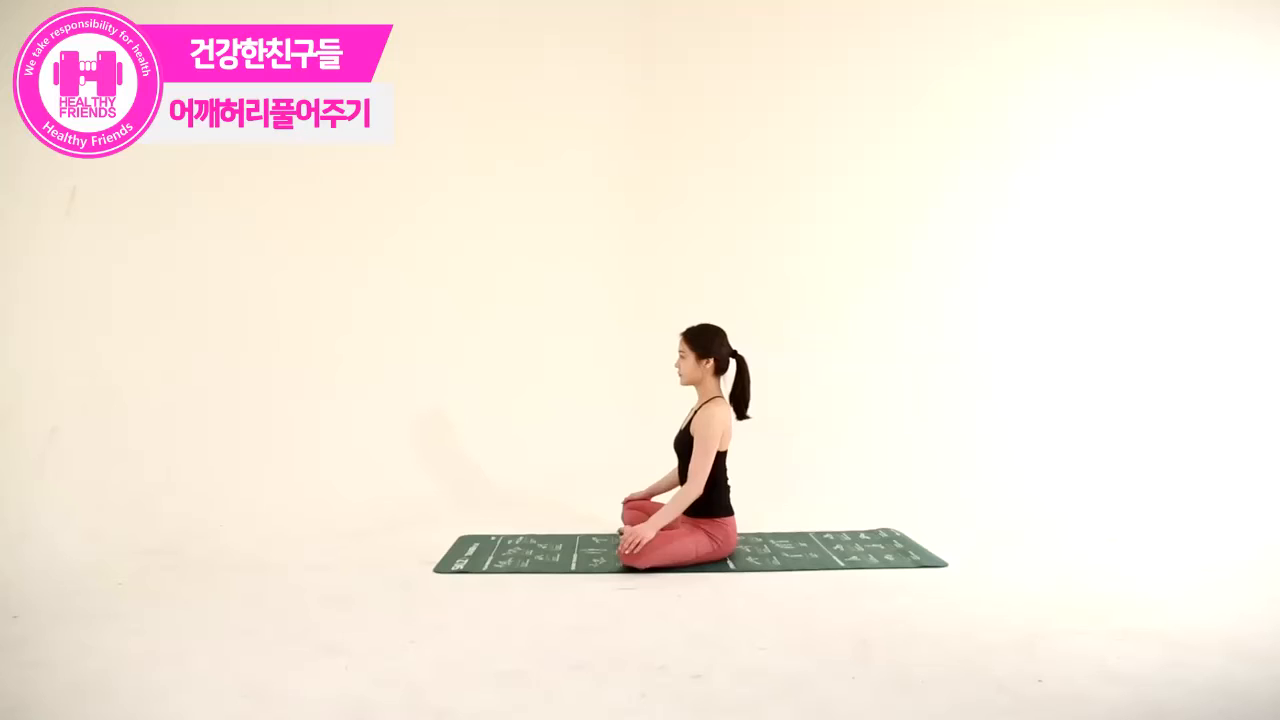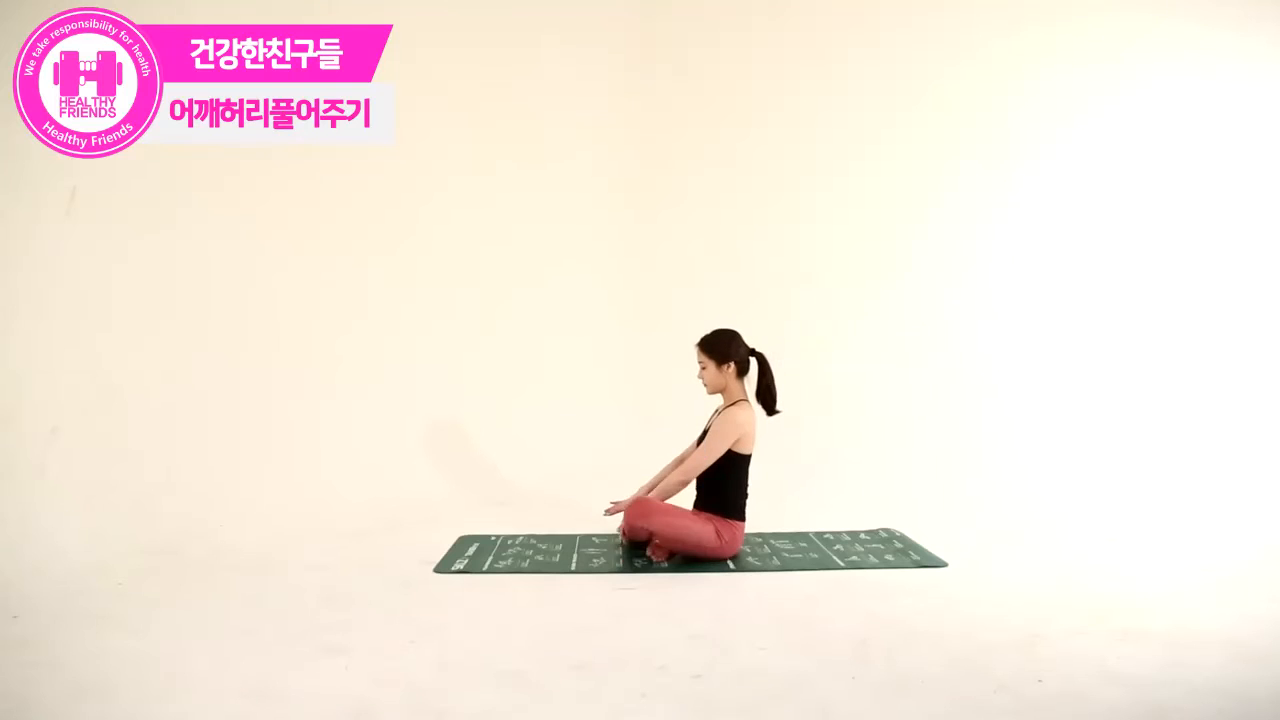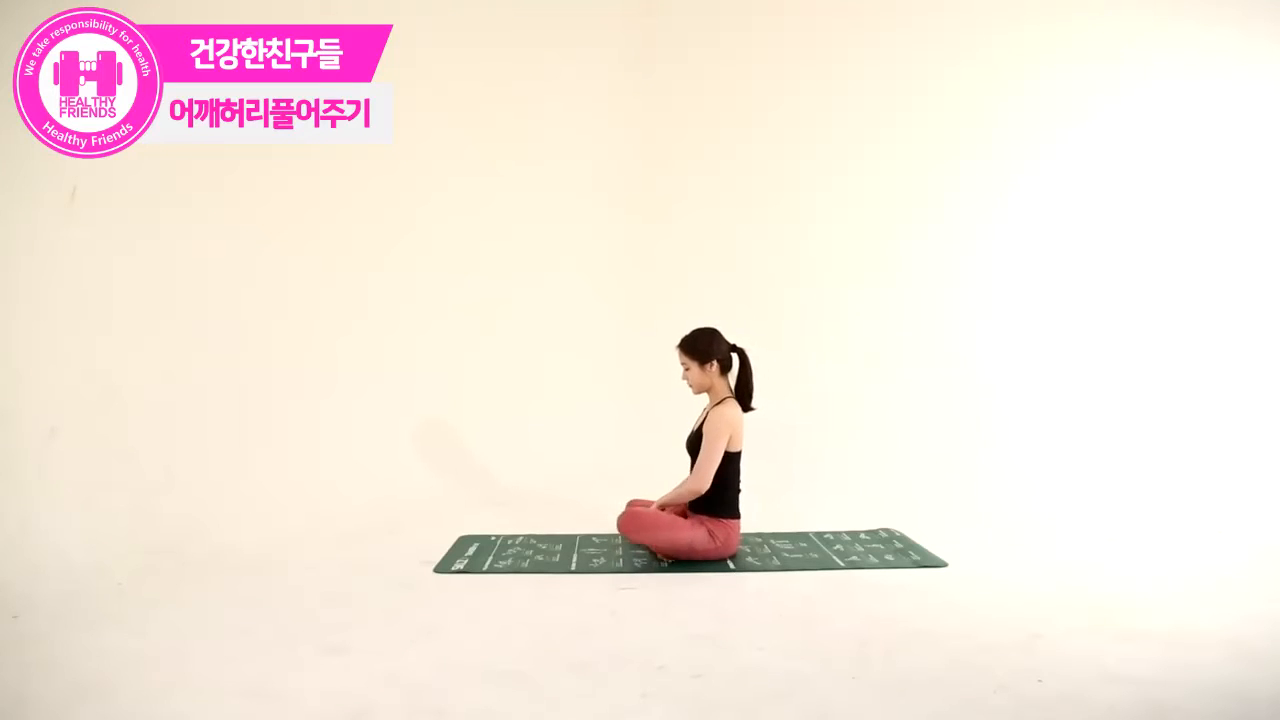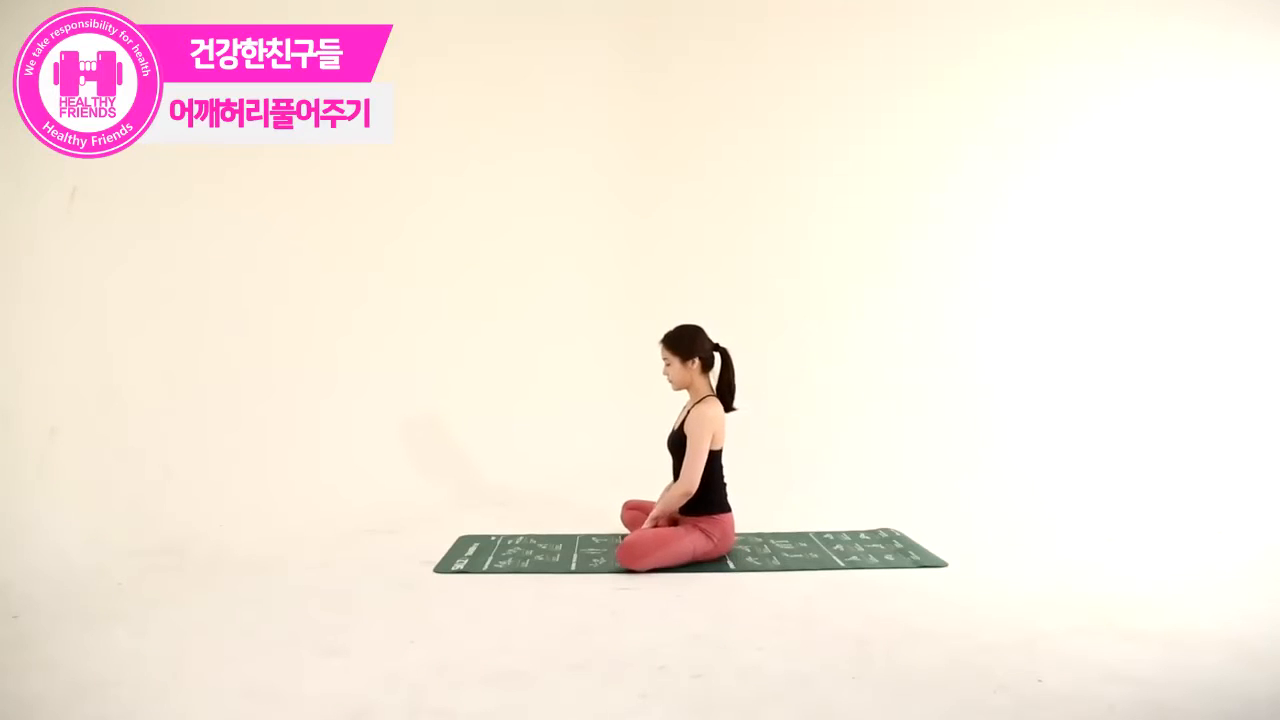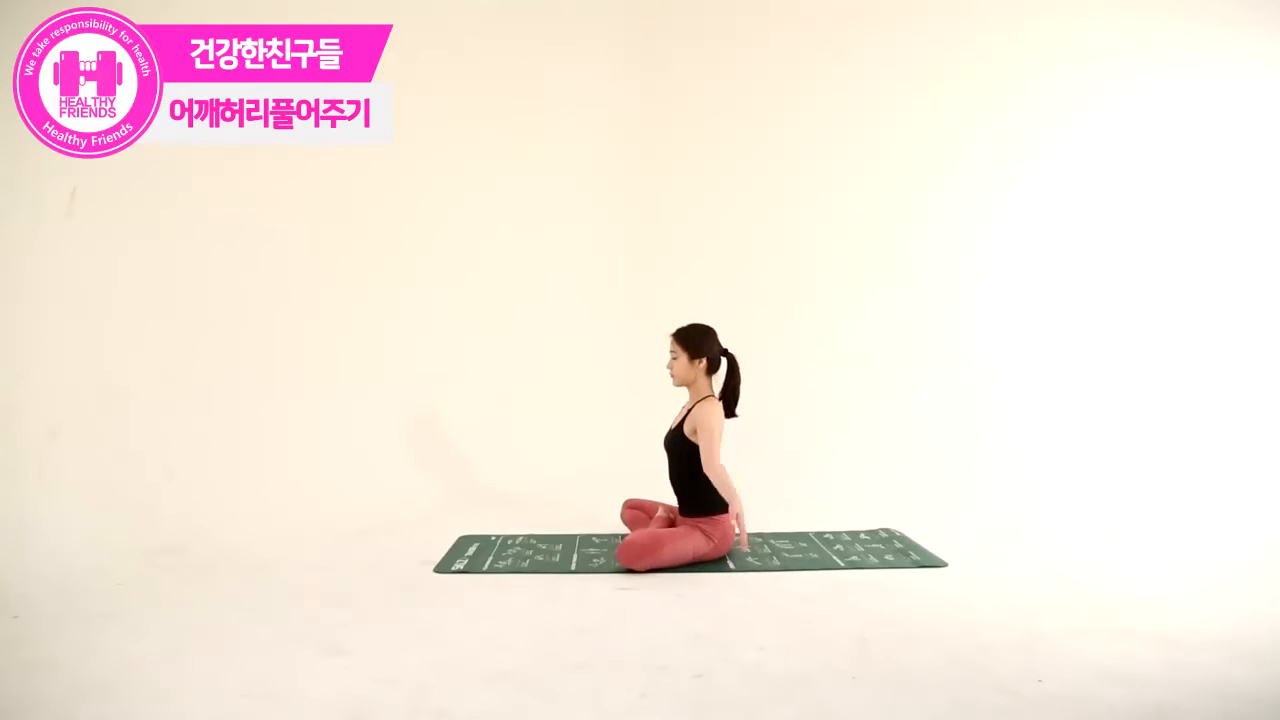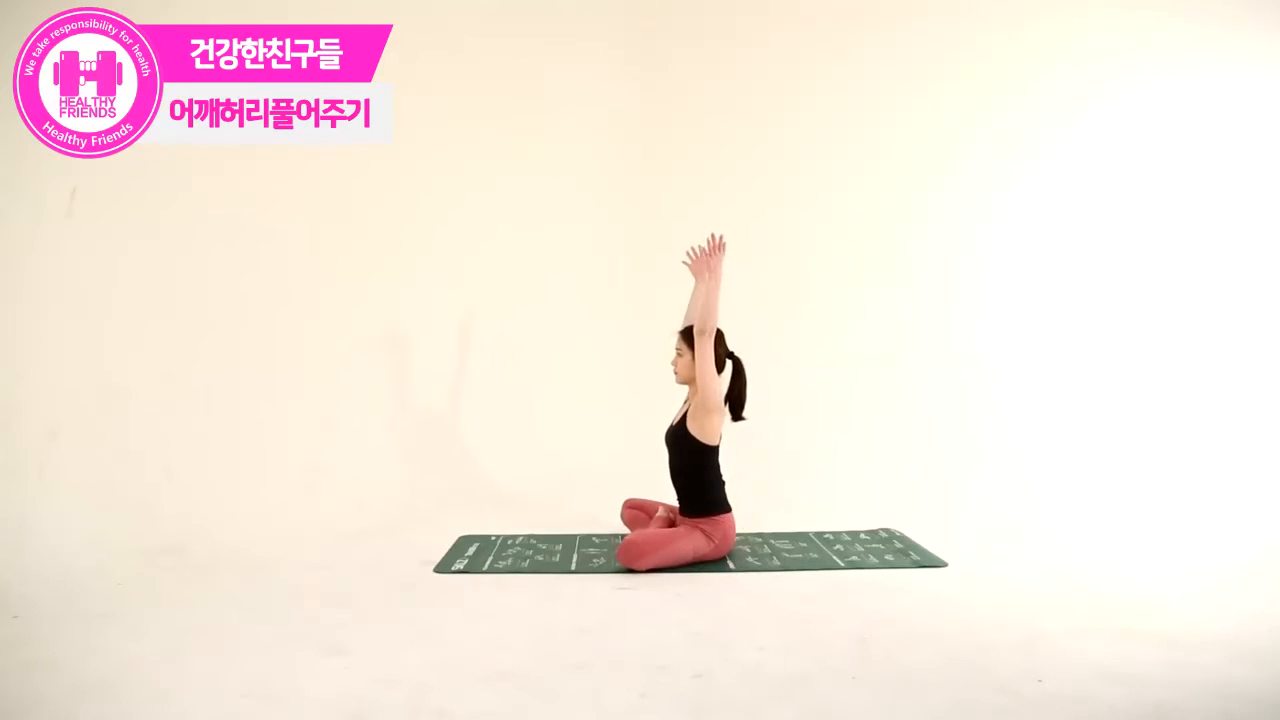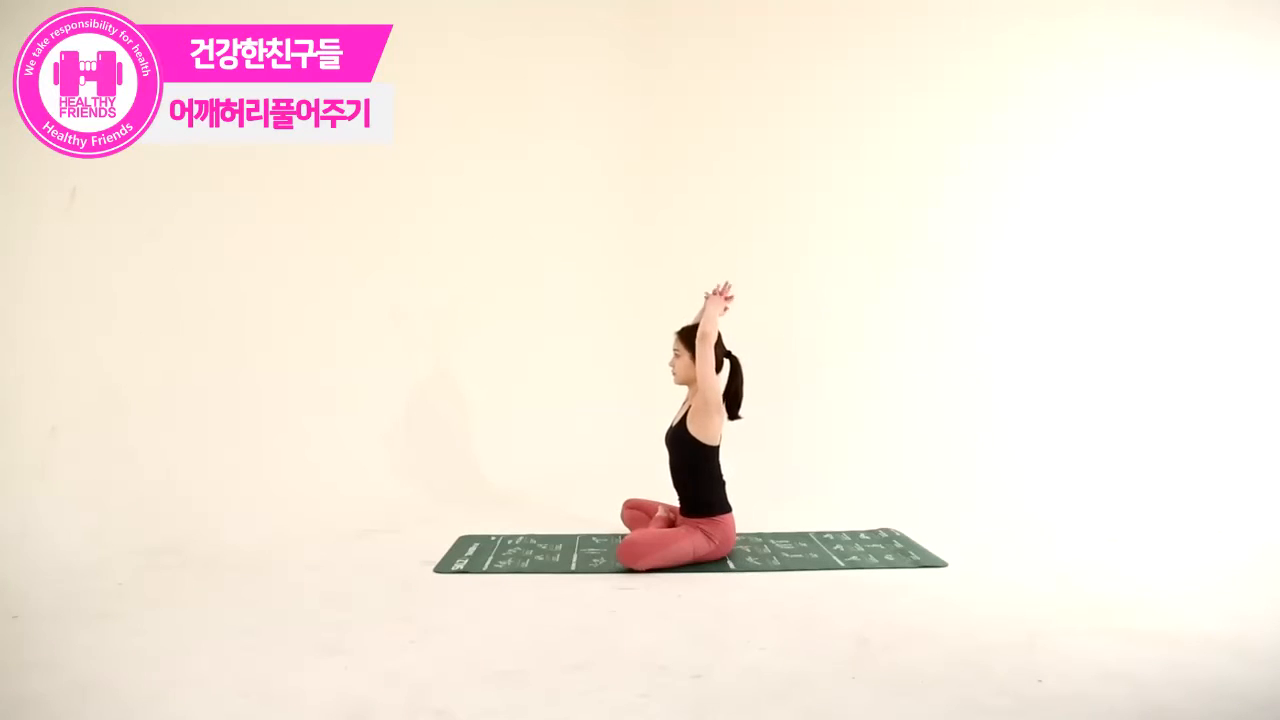
dt=0.7s
person 1, frame 1
left shoulder: (713, 413)
right shoulder: (704, 408)
left elbow: (696, 485)
left wrist: (652, 526)
right wrist: (648, 492)
left hip: (713, 531)
right hip: (695, 519)
left knee: (631, 552)
right knee: (632, 509)
person 1, frame 2
left shoulder: (736, 416)
right shoulder: (726, 411)
left elbow: (686, 474)
right elbow: (684, 459)
left wrist: (642, 502)
right wrist: (641, 494)
left hip: (721, 532)
right hip: (706, 521)
left knee: (638, 512)
right knee: (640, 508)
left ankle: (659, 540)
person 1, frame 3
left shoulder: (723, 414)
right shoulder: (717, 408)
left elbow: (699, 484)
left wrist: (662, 502)
right wrist: (668, 503)
left hip: (716, 531)
right hip: (701, 519)
left knee: (630, 522)
right knee: (634, 508)
person 1, frame 4
left shoulder: (705, 413)
right shoulder: (695, 406)
left elbow: (688, 485)
left wrist: (655, 515)
right wrist: (660, 508)
left hip: (710, 528)
right hip: (692, 517)
left knee: (629, 552)
right knee: (630, 509)
person 1, frame 5
left shoulder: (708, 410)
right shoulder: (694, 406)
left elbow: (712, 464)
left wrist: (734, 503)
left hip: (710, 527)
right hip: (690, 516)
left knee: (629, 553)
right knee: (630, 507)
person 1, frame 6
left shoulder: (709, 404)
right shoulder: (695, 399)
left elbow: (704, 334)
right elbow: (695, 329)
left wrist: (714, 276)
right wrist: (700, 279)
left hip: (711, 529)
right hip: (692, 517)
left knee: (630, 553)
right knee: (631, 508)
person 1, frame 7
left shoulder: (709, 405)
right shoulder: (693, 398)
left elbow: (705, 338)
right elbow: (696, 337)
left wrist: (714, 305)
right wrist: (711, 307)
left hip: (712, 529)
right hip: (692, 517)
left knee: (629, 553)
right knee: (631, 508)
